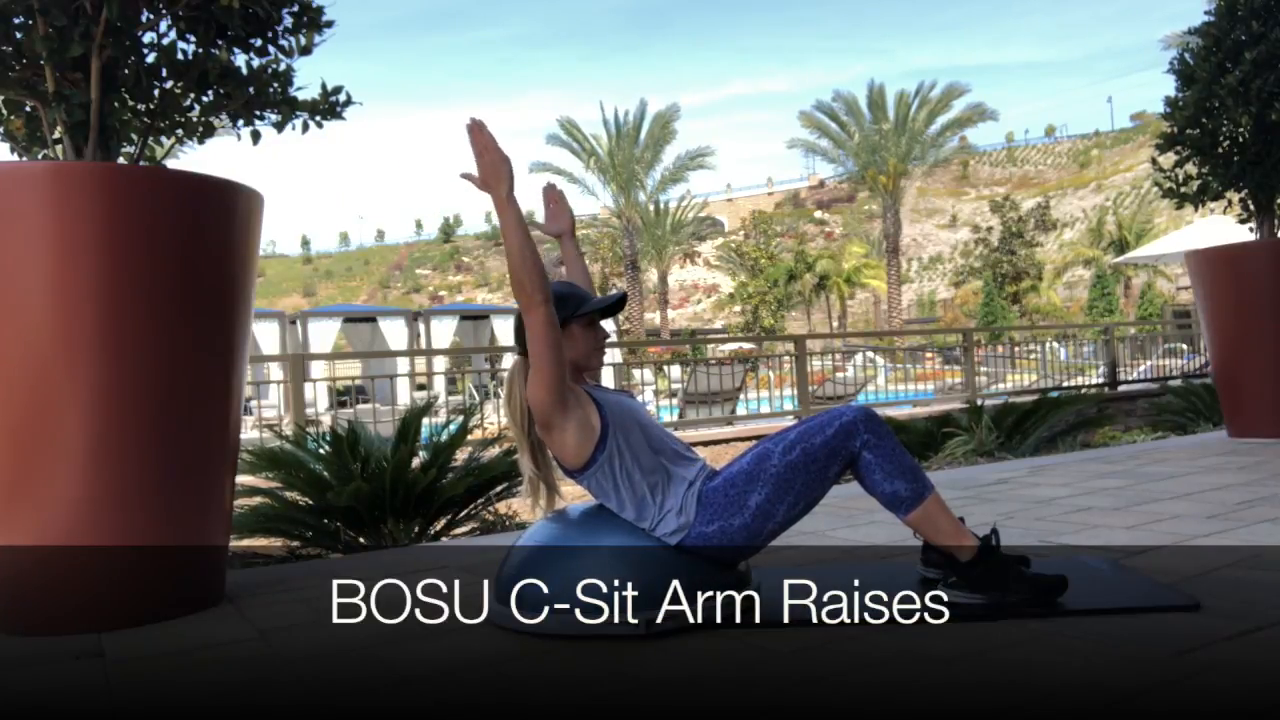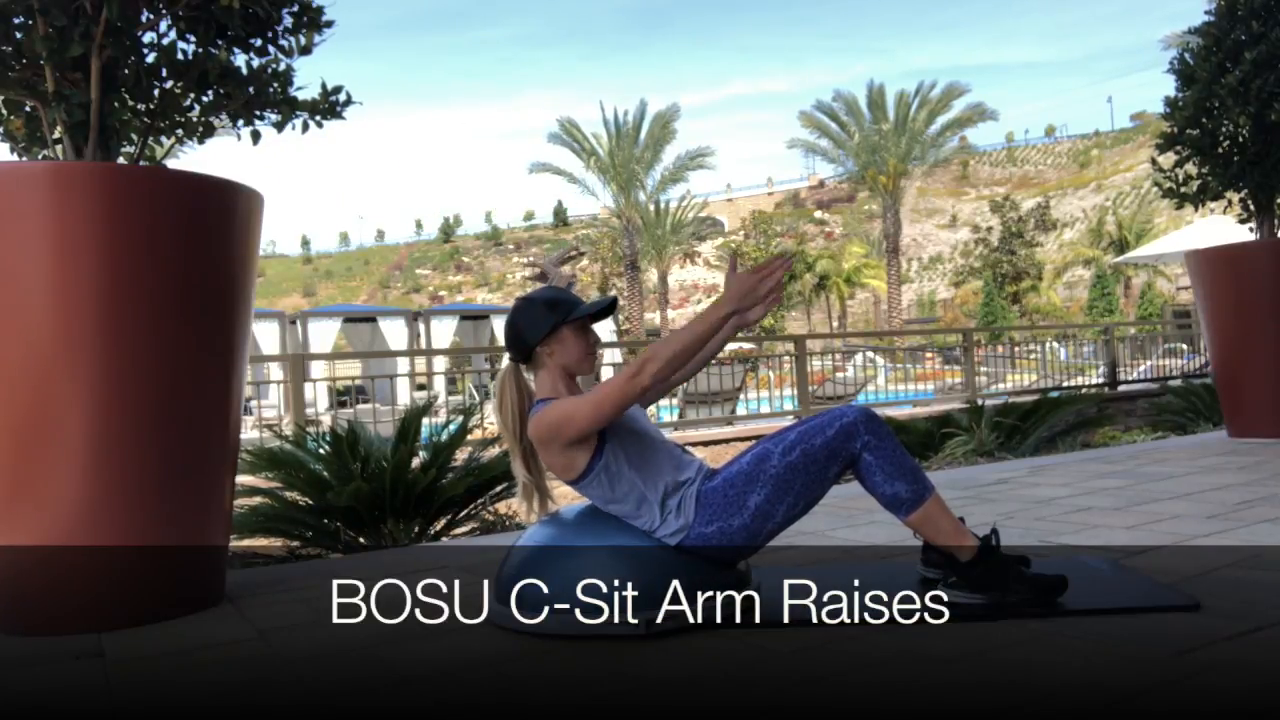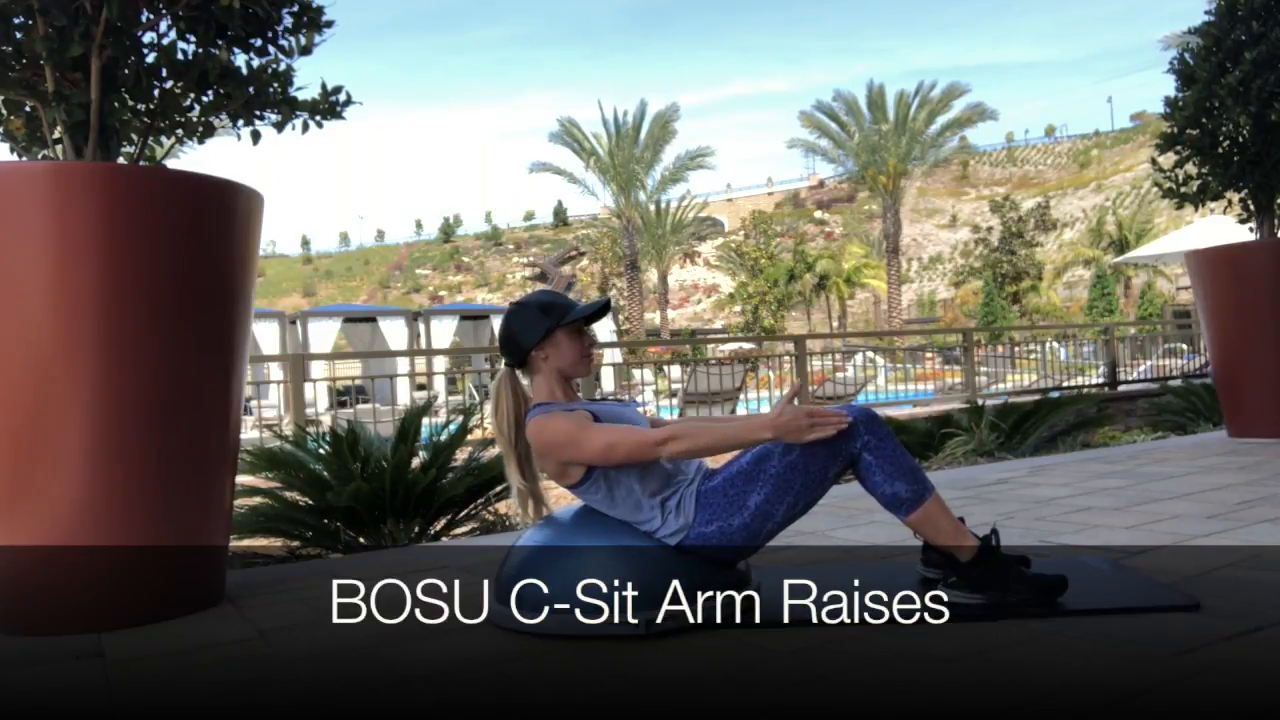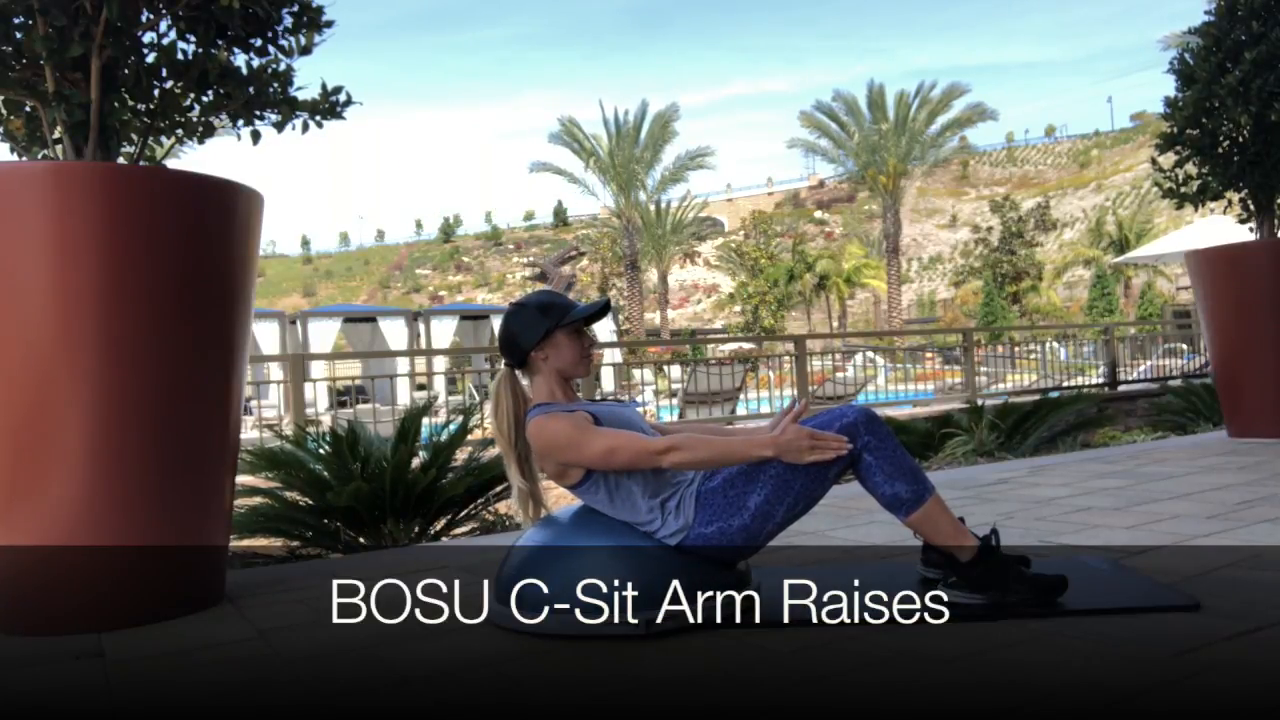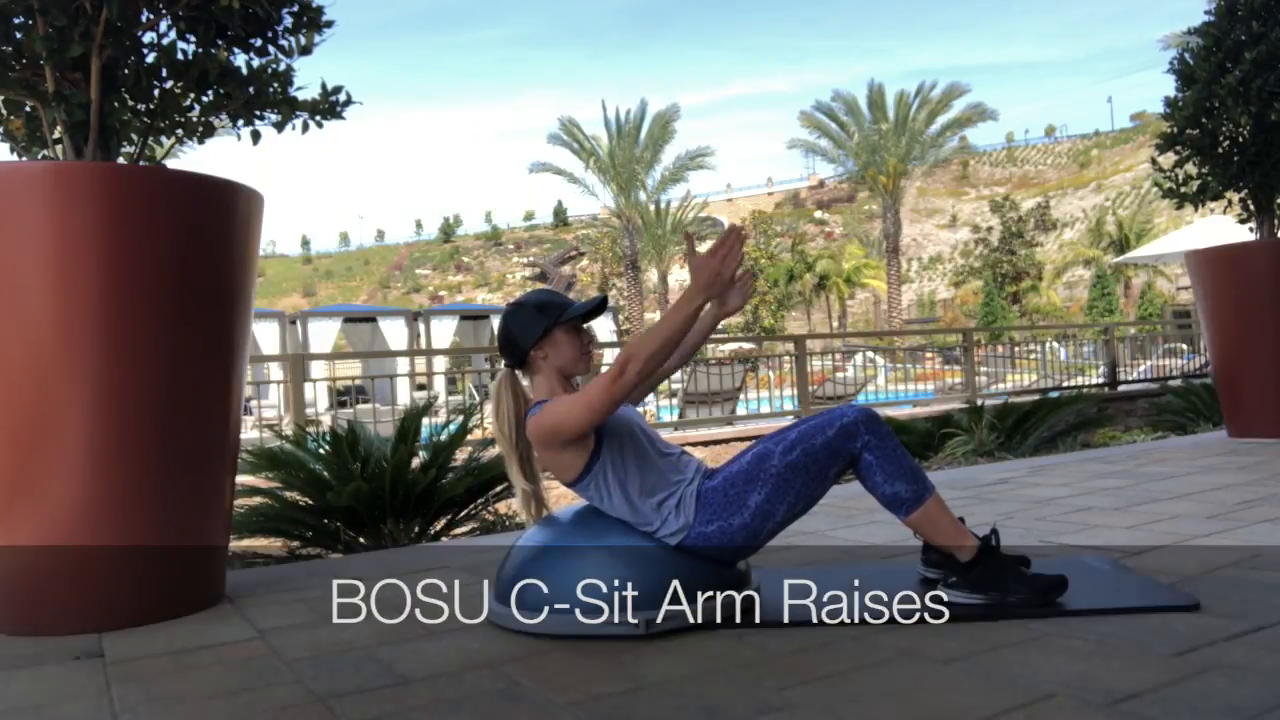
dt=0.4s
person 1, frame 1
left shoulder: (579, 391)
right shoulder: (550, 404)
left elbow: (578, 313)
right elbow: (538, 308)
left wrist: (564, 238)
right wrist: (504, 199)
left hip: (704, 505)
right hip: (706, 522)
left knee: (851, 429)
right knee: (857, 428)
left ankle: (958, 553)
right ankle: (974, 562)
person 1, frame 2
left shoulder: (581, 410)
right shoulder: (552, 422)
left elbow: (670, 374)
right elbow: (647, 372)
left wrist: (735, 319)
right wrist: (725, 306)
left hip: (709, 504)
right hip: (705, 523)
left knee: (854, 427)
right knee: (859, 429)
left ankle: (953, 555)
right ankle: (973, 565)
person 1, frame 3
left shoulder: (576, 412)
right shoulder: (548, 430)
left elbow: (676, 425)
right elbow: (662, 444)
left wrist: (763, 421)
right wrist: (768, 429)
left hip: (707, 501)
right hip: (704, 521)
left knee: (854, 427)
right knee: (858, 430)
left ankle: (951, 551)
right ankle: (973, 565)
person 1, frame 4
left shoulder: (576, 412)
right shoulder: (548, 430)
left elbow: (671, 431)
right elbow: (661, 454)
left wrist: (761, 432)
right wrist: (769, 447)
left hip: (708, 502)
right hip: (702, 521)
left knee: (852, 425)
right knee: (858, 428)
left ankle: (950, 550)
right ankle: (973, 564)
person 1, frame 5
left shoulder: (575, 403)
right shoulder: (548, 422)
left elbow: (656, 372)
right elbow: (630, 369)
left wrist: (711, 317)
right wrist: (693, 296)
left hip: (705, 494)
right hip: (701, 524)
left knee: (852, 425)
right knee: (857, 427)
left ankle: (953, 553)
right ankle: (973, 561)
